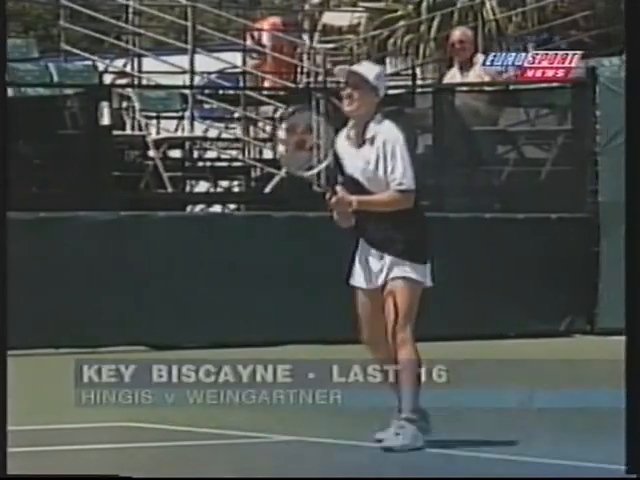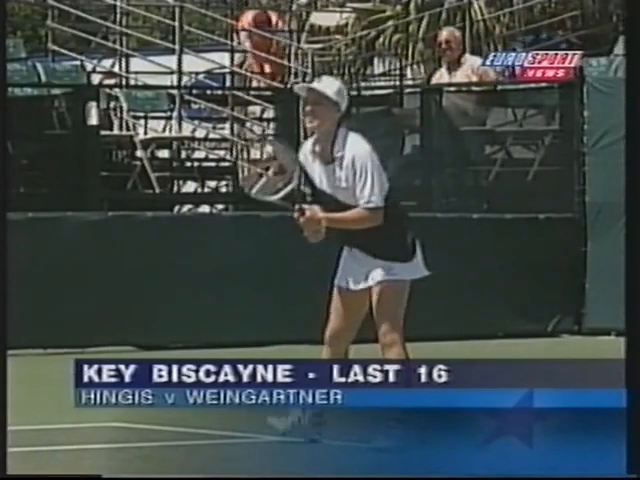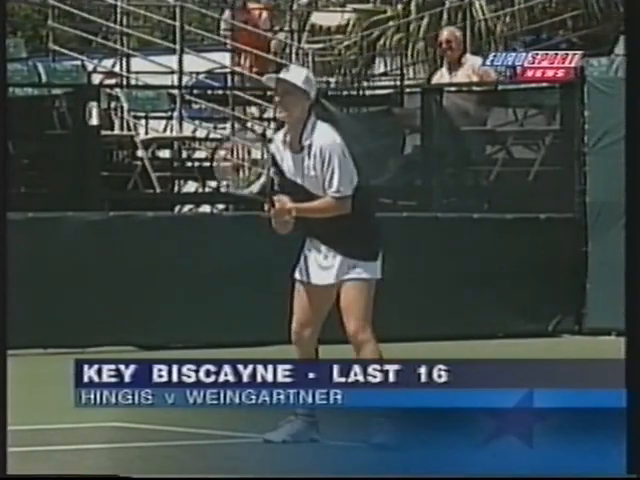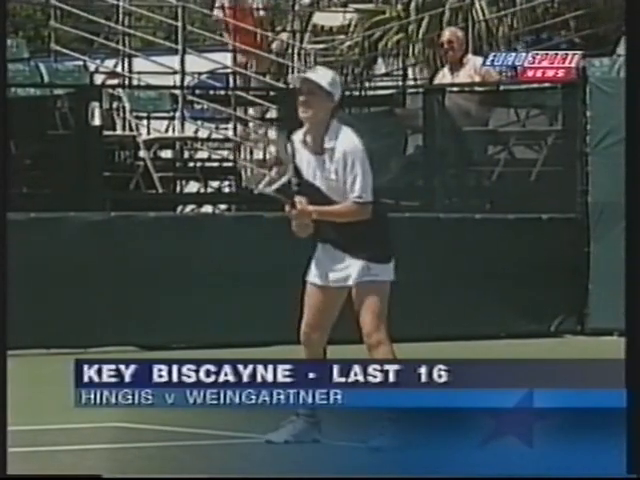
dt=0.4s
person 1, frame 1
left shoulder: (389, 136)
right shoulder: (342, 140)
left elbow: (405, 196)
left wrist: (355, 202)
right wrist: (342, 207)
left hip: (403, 247)
right hip: (370, 247)
left knee: (399, 333)
right knee: (373, 339)
left ankle: (409, 420)
right ankle: (411, 411)
person 1, frame 2
left shoulder: (358, 151)
right shoulder: (306, 153)
left elbow: (374, 213)
left wrist: (325, 220)
right wrist: (312, 222)
left hip: (389, 249)
right hip: (355, 251)
left knee: (388, 335)
right knee: (335, 338)
right ankle: (314, 413)
person 1, frame 3
left shoulder: (327, 141)
right shoulder: (278, 143)
left elbow: (342, 203)
left wrist: (294, 209)
right wrist: (281, 213)
left hip: (353, 246)
right hip: (317, 247)
left knee: (357, 332)
right knee: (301, 333)
right ankle: (306, 417)
person 1, frame 4
left shoulder: (348, 145)
right shoulder: (297, 142)
left elbow: (362, 207)
left wrist: (314, 212)
right wrist: (300, 217)
left hip: (366, 249)
right hip: (329, 249)
left knee: (374, 334)
right knee: (310, 336)
right ankle: (308, 417)
